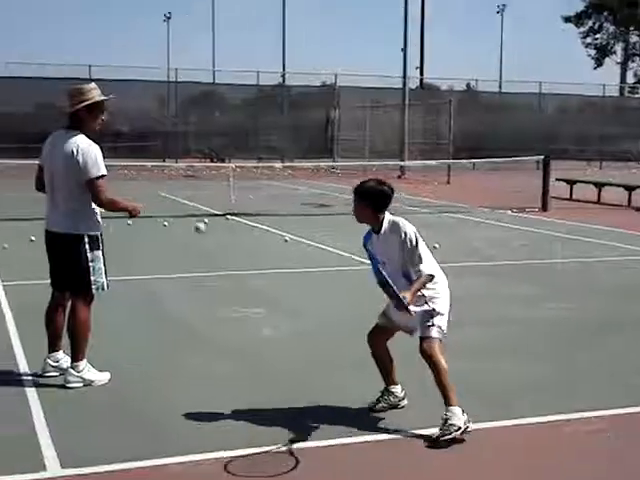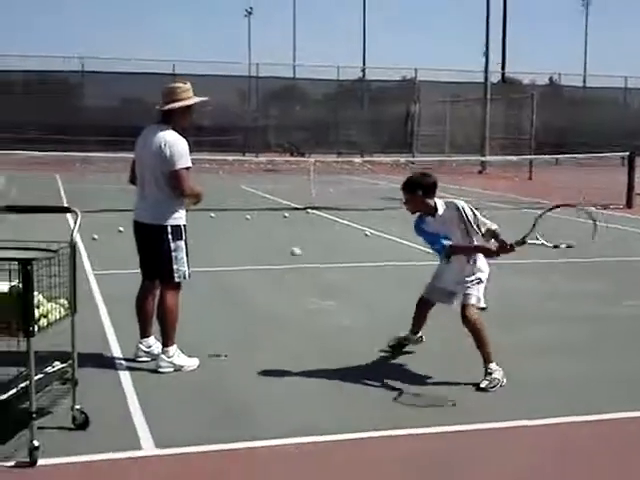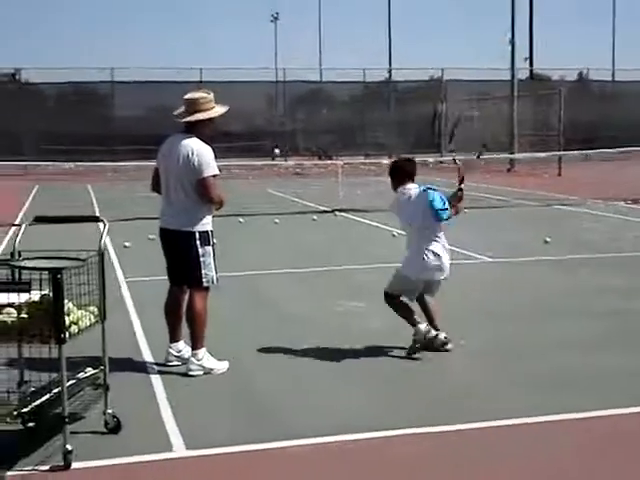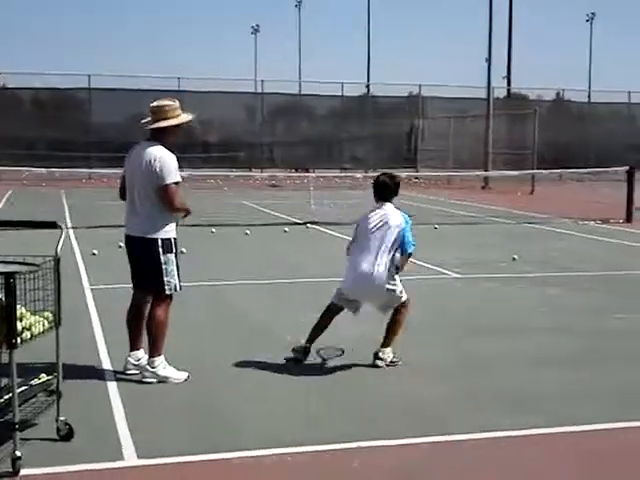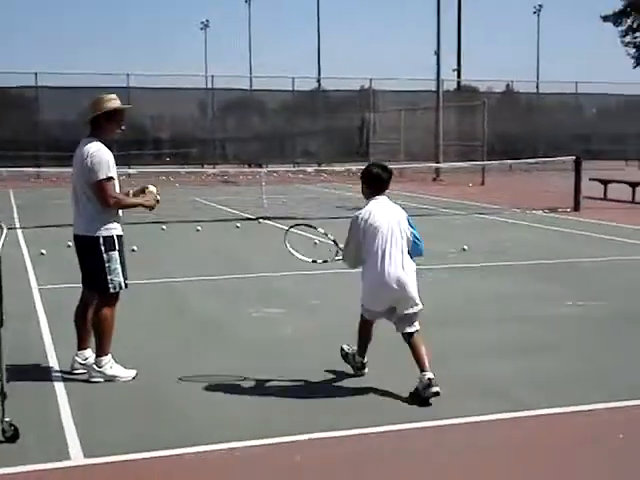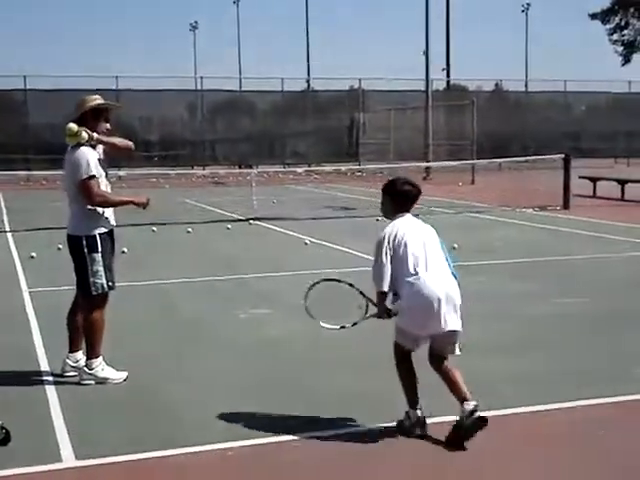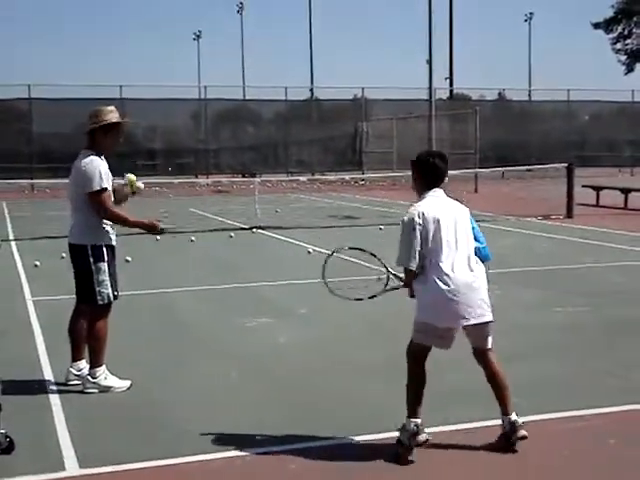
dt=0.5s
person 1, frame 1
left shoulder: (52, 141)
right shoulder: (86, 148)
left elbow: (41, 183)
right elbow: (102, 199)
right wrist: (130, 207)
left hip: (55, 230)
right hip: (80, 234)
left knee: (60, 295)
right knee: (82, 299)
left ankle: (54, 358)
right ankle: (78, 368)
person 1, frame 2
left shoulder: (146, 135)
right shoulder: (175, 141)
left elbow: (134, 177)
right elbow: (183, 188)
right wrist: (198, 193)
left hip: (143, 220)
right hip: (166, 224)
left knee: (150, 283)
right knee: (170, 287)
left ankle: (146, 343)
right ankle: (168, 353)
person 1, frame 3
left shoulder: (167, 145)
right shoulder: (200, 150)
left elbow: (156, 185)
right elbow: (211, 195)
right wrist: (221, 200)
left hip: (169, 227)
right hip: (193, 230)
left knee: (178, 288)
right knee: (199, 290)
left ankle: (176, 347)
right ankle: (198, 356)
person 1, frame 4
left shoulder: (135, 152)
right shoulder: (164, 157)
left elbow: (124, 193)
right elbow: (173, 202)
right wrist: (186, 208)
left hip: (135, 234)
right hip: (157, 237)
left knee: (141, 295)
right knee: (161, 299)
left ankle: (135, 356)
right ankle: (155, 364)
person 1, frame 5
left shoulder: (85, 148)
right shoulder: (100, 153)
right elbow: (108, 199)
left wrist: (131, 193)
right wrist: (142, 202)
left hip: (85, 232)
right hip: (101, 235)
left knee: (90, 294)
right knee: (108, 297)
left ankle: (83, 356)
right ankle: (102, 364)
person 1, frame 6
left shoulder: (94, 148)
right shoulder: (82, 154)
left elbow: (129, 146)
right elbow: (95, 197)
left wrist: (100, 139)
right wrist: (132, 200)
left hip: (94, 232)
right hip: (91, 235)
left knee: (84, 297)
right knee: (97, 300)
left ankle: (74, 359)
right ankle: (93, 366)
person 1, frame 7
left shoulder: (95, 160)
right shoulder: (93, 165)
left elbow: (112, 198)
right elbow: (106, 211)
left wrist: (125, 191)
right wrist: (143, 225)
left hip: (84, 242)
right hip: (93, 245)
left knee: (84, 307)
right knee: (100, 309)
left ankle: (77, 368)
right ankle: (96, 375)
person 2, frame 1
left shoulder: (403, 230)
right shoulder: (369, 240)
left elbow: (428, 271)
left wrist: (409, 293)
left hip: (430, 294)
right hip: (403, 296)
left knee: (429, 349)
right knee: (375, 338)
left ankle: (456, 415)
right ankle: (394, 391)
person 2, frame 2
left shoulder: (457, 207)
right shoulder: (421, 225)
left elbow: (488, 228)
right elbow: (449, 249)
left wrist: (499, 243)
right wrist: (483, 248)
left hip: (472, 271)
right hip: (448, 271)
left knee: (469, 316)
right knee: (422, 305)
left ankle: (493, 370)
right ankle: (413, 336)
person 2, frame 3
left shoulder: (397, 200)
right shoulder: (426, 192)
left wrist: (450, 202)
right wrist: (453, 204)
left hip: (420, 258)
right hip: (441, 258)
left knee: (391, 296)
right knee: (421, 294)
left ankle: (421, 329)
right ankle: (437, 336)
person 2, frame 4
left shoulder: (364, 219)
right shoulder: (401, 218)
right elbow: (406, 252)
right wrist: (399, 267)
left hip: (355, 275)
right hip: (380, 277)
left knee: (333, 308)
right knee: (403, 305)
left ankle: (306, 347)
right ankle: (384, 352)
person 2, frame 5
left shoulder: (362, 216)
right shoulder: (400, 213)
left elbow: (351, 258)
right elbow: (416, 249)
left hip: (376, 281)
right hip: (405, 280)
left knee: (367, 317)
right knee: (411, 332)
left ankle: (359, 360)
right ankle: (427, 378)
person 2, frame 6
left shoulder: (389, 233)
right shoulder: (428, 229)
left elbow: (383, 279)
left wrist: (381, 306)
left hip: (419, 297)
right hip: (449, 294)
left knee: (402, 353)
right knee: (439, 359)
left ankle: (414, 417)
right ankle: (468, 406)
person 2, frame 7
left shoulder: (416, 213)
right shoulder: (461, 210)
left elbow: (410, 263)
right elbow: (483, 253)
left wrist: (410, 284)
left hip: (442, 292)
right hip: (475, 288)
left knee: (415, 355)
right knee: (484, 354)
left ankle: (413, 425)
right ankle: (510, 422)
